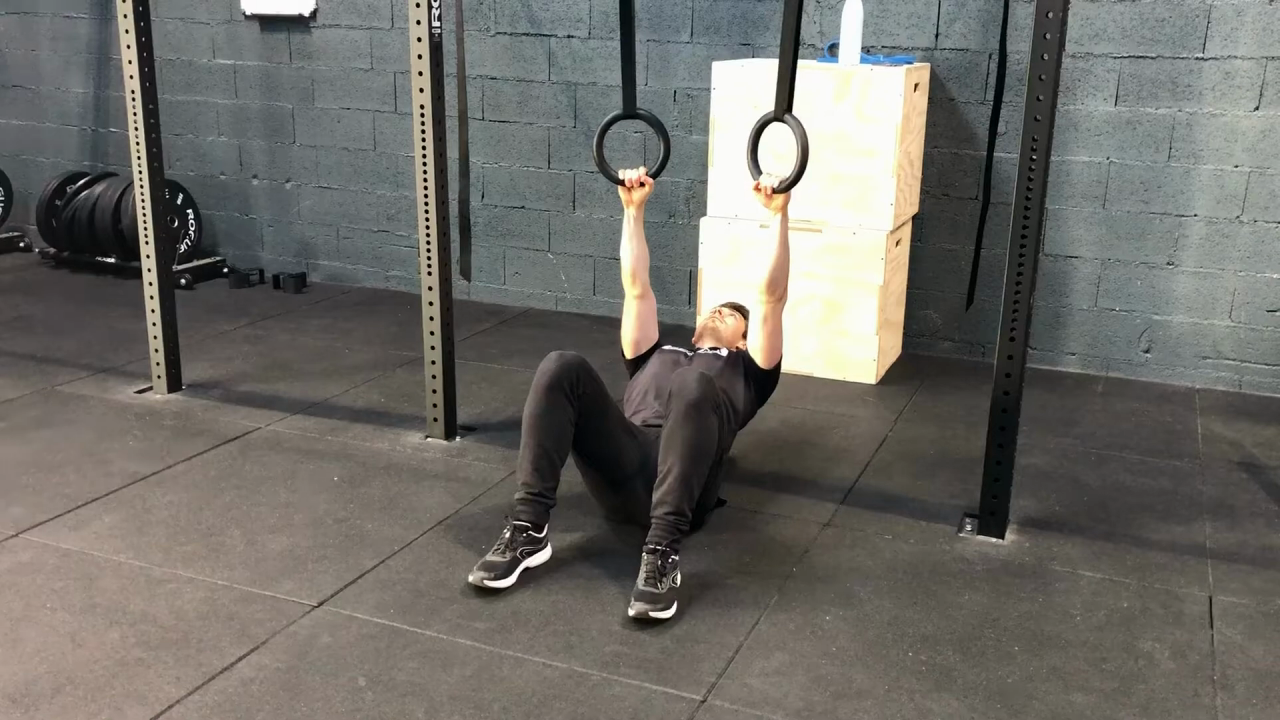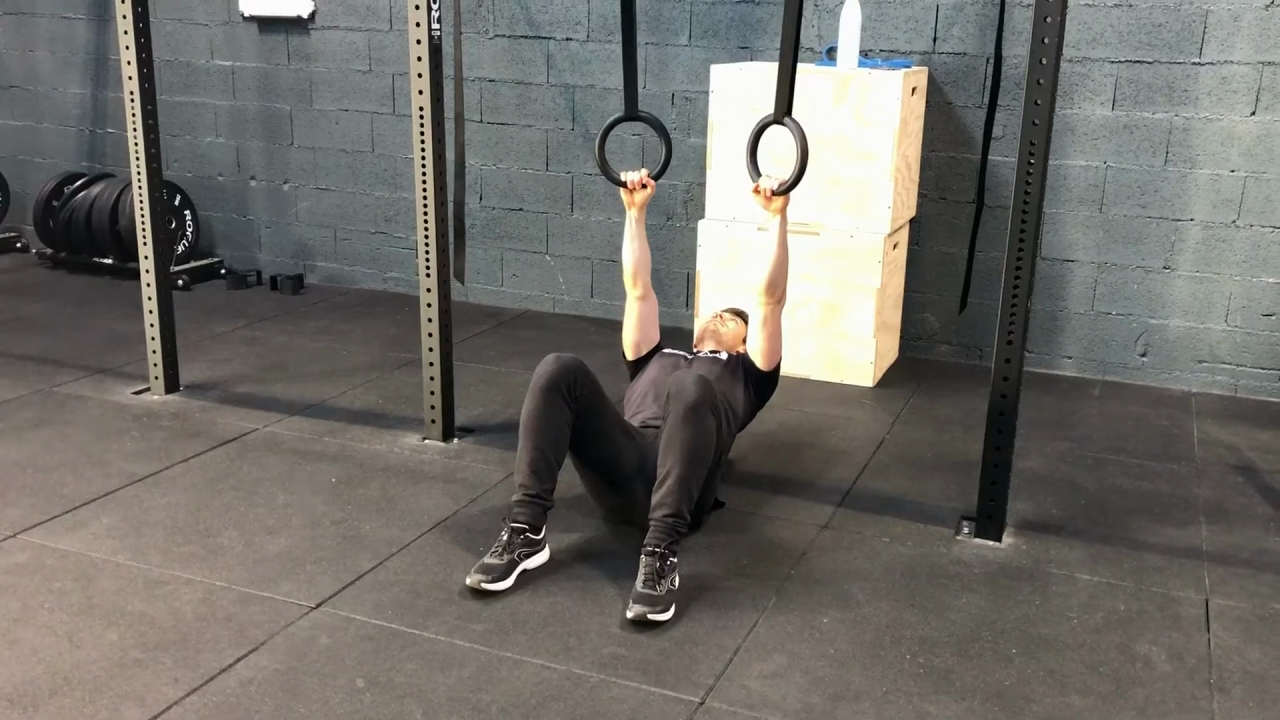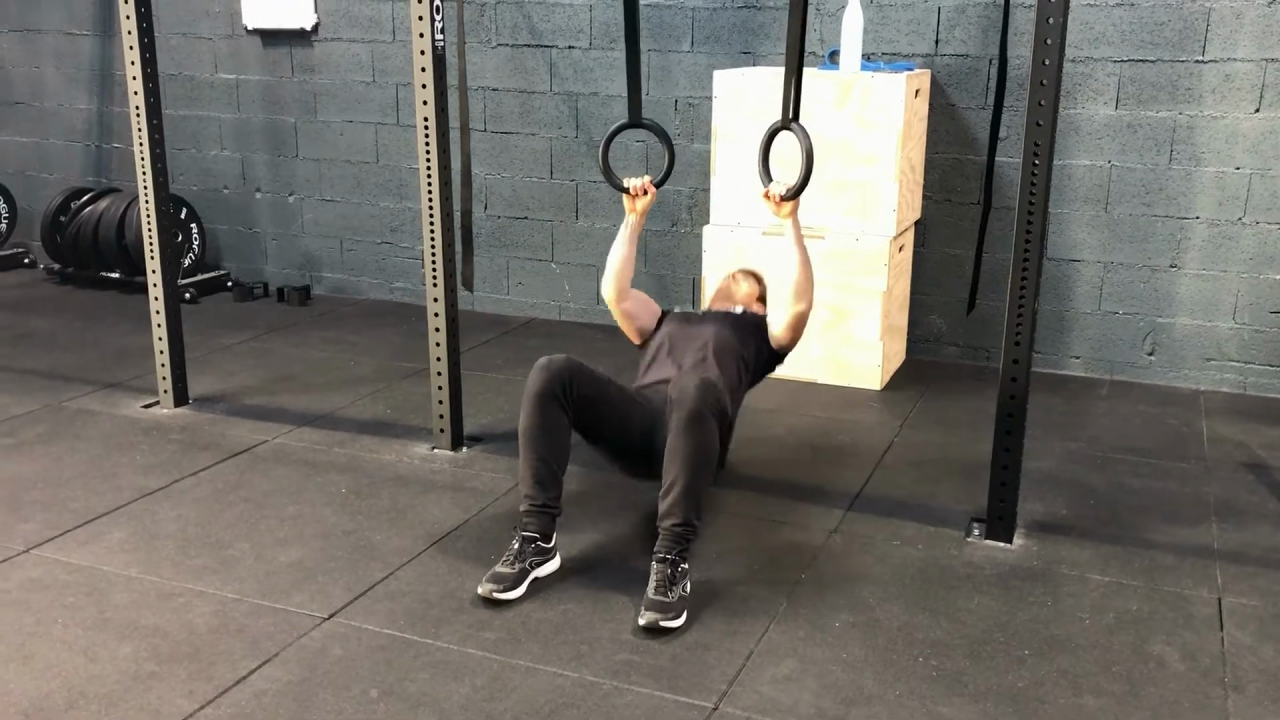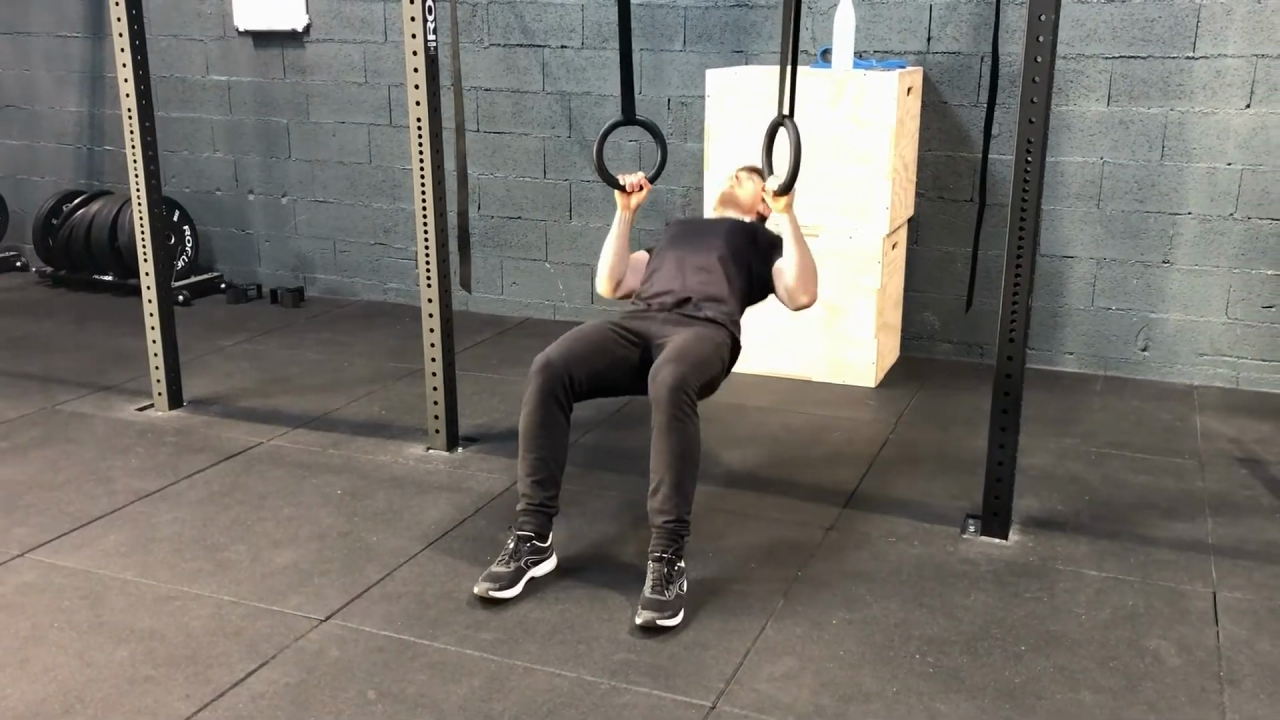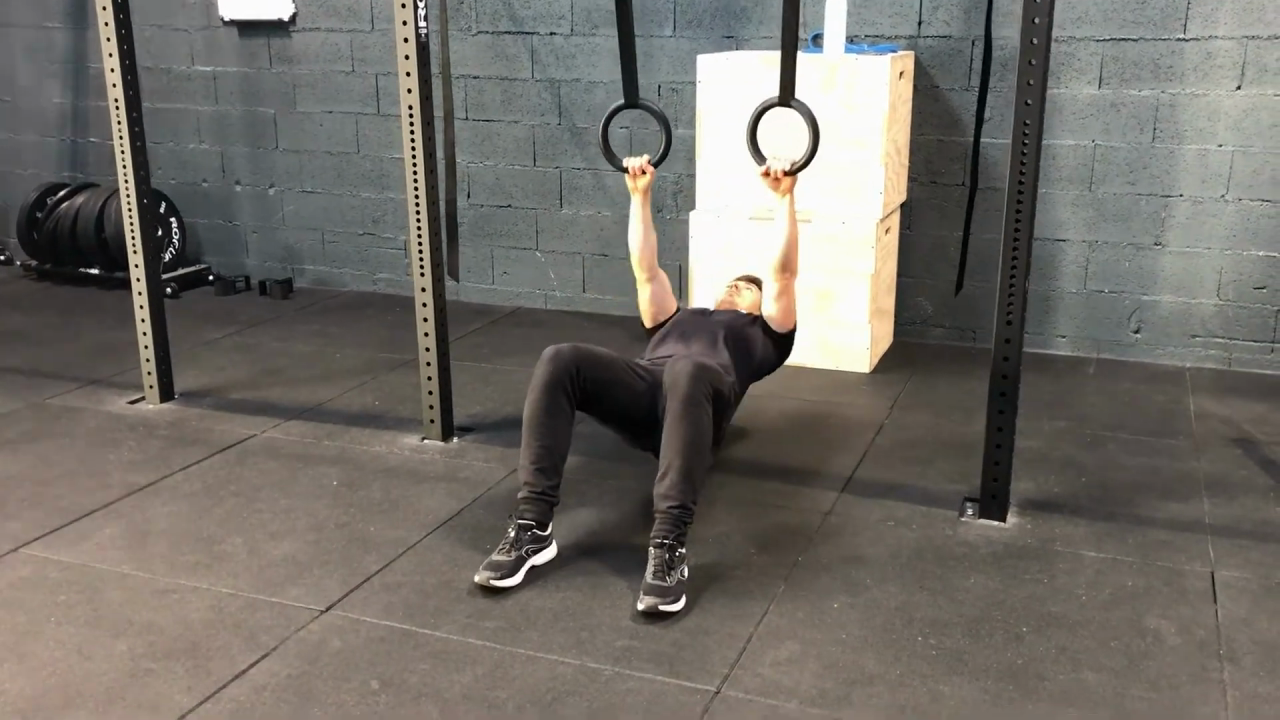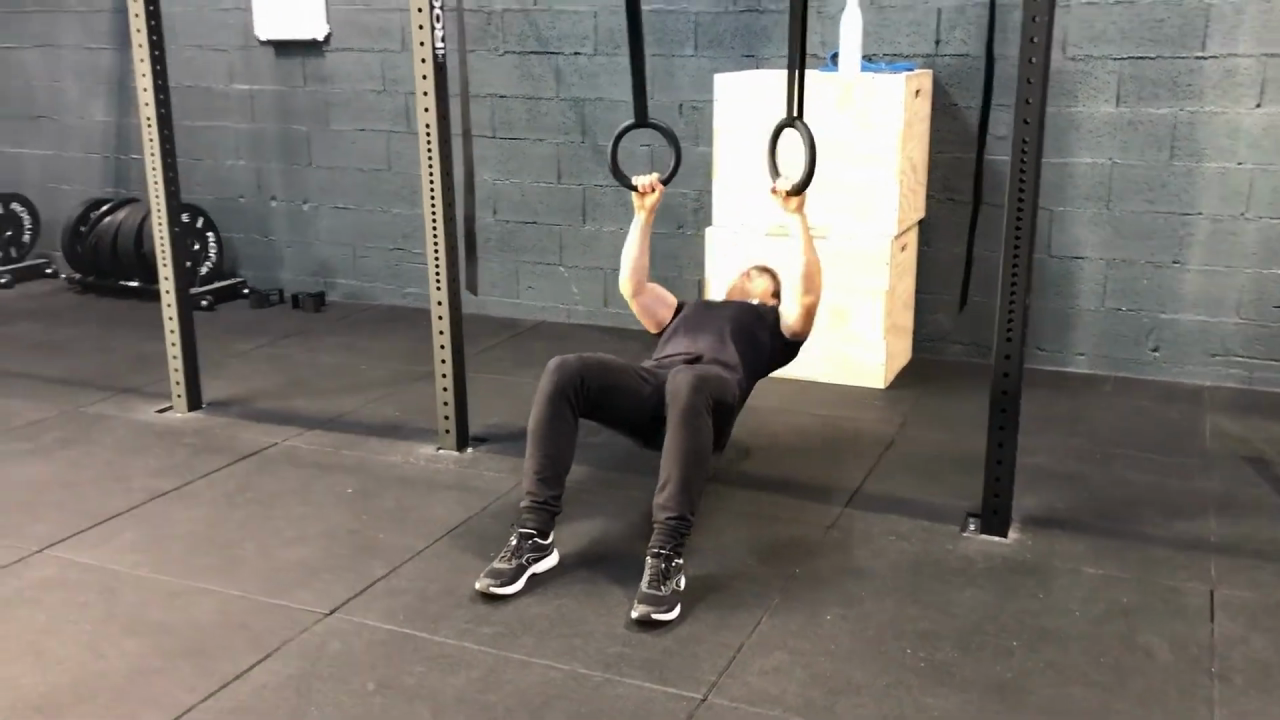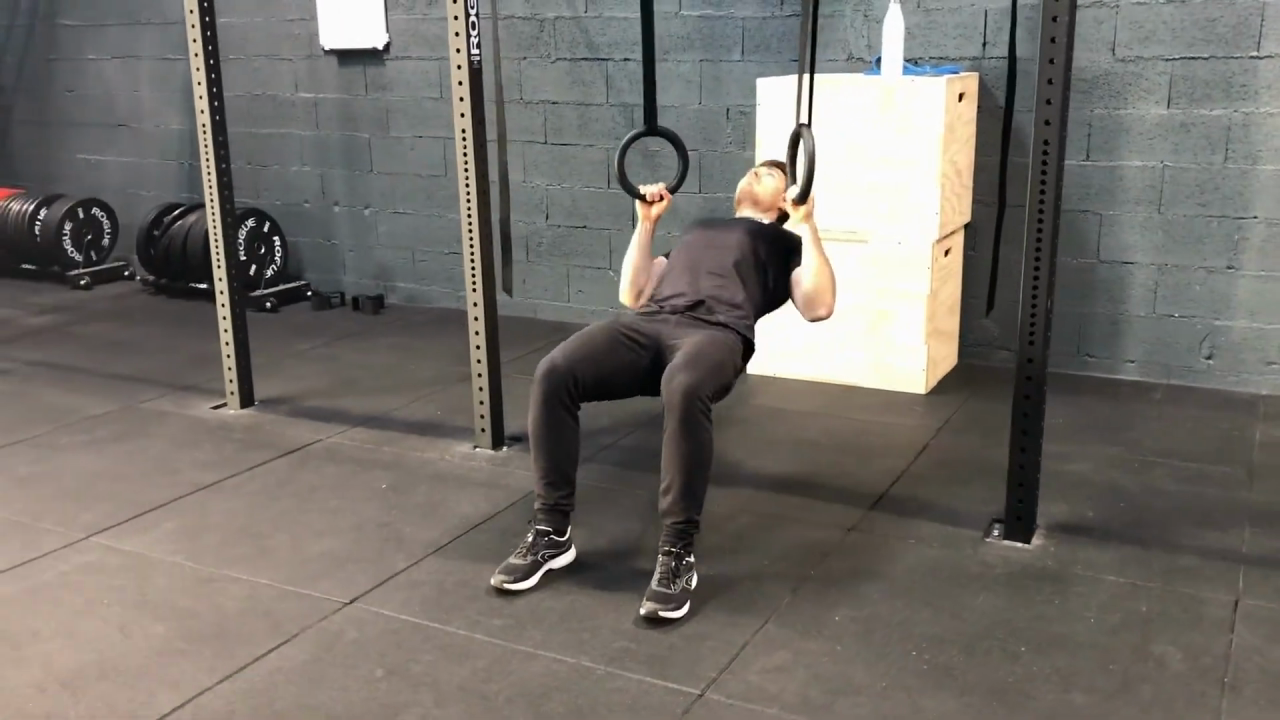
dt=0.7s
person 1, frame 1
left shoulder: (747, 370)
right shoulder: (656, 356)
left elbow: (770, 297)
right elbow: (636, 289)
left wrist: (777, 214)
right wrist: (633, 209)
left hip: (683, 471)
right hip: (622, 468)
left knee: (691, 385)
right knee: (562, 369)
left ankle: (662, 551)
right ankle: (528, 528)
person 1, frame 2
left shoulder: (746, 373)
right shoulder: (656, 358)
left elbow: (769, 300)
right elbow: (638, 289)
left wrist: (777, 216)
right wrist: (636, 210)
left hip: (681, 472)
right hip: (620, 469)
left knee: (692, 388)
right knee: (558, 371)
left ankle: (660, 553)
right ankle: (525, 530)
person 1, frame 3
left shoulder: (756, 334)
right shoulder: (670, 323)
left elbow: (797, 308)
right elbow: (615, 294)
left wrist: (789, 221)
right wrist: (634, 218)
left hip: (696, 404)
right hip: (638, 419)
left knee: (692, 392)
right knee: (552, 374)
left ankle: (671, 561)
right ankle: (536, 539)
person 1, frame 4
left shoulder: (763, 240)
right shoulder: (677, 229)
left elbow: (802, 297)
right elbow: (609, 285)
left wrist: (786, 213)
right wrist: (625, 212)
left hip: (703, 329)
right hip: (639, 322)
left knee: (670, 385)
right knee: (548, 372)
left ankle: (667, 559)
right ankle: (533, 538)
person 1, frame 5
left shoulder: (764, 335)
right shoulder: (678, 319)
left elbow: (782, 275)
right elbow: (646, 269)
left wrist: (785, 196)
right wrist: (640, 194)
left hip: (701, 393)
right hip: (643, 389)
left knee: (687, 373)
right knee: (558, 361)
left ankle: (668, 545)
right ankle: (532, 526)
person 1, frame 6
left shoulder: (771, 329)
right shoulder: (693, 312)
left elbow: (805, 297)
right elbow: (632, 285)
left wrist: (796, 215)
right wrist: (645, 213)
left hip: (710, 393)
right hip: (650, 385)
left knee: (688, 386)
right knee: (563, 373)
left ankle: (665, 556)
right ankle: (534, 534)
person 1, frame 7
left shoulder: (783, 244)
right shoulder: (699, 230)
left elbow: (817, 308)
right elbow: (632, 293)
left wrist: (805, 221)
right wrist: (646, 222)
left hip: (717, 334)
right hip: (652, 325)
left knee: (684, 387)
right knee: (554, 372)
left ankle: (677, 555)
right ankle: (552, 533)
